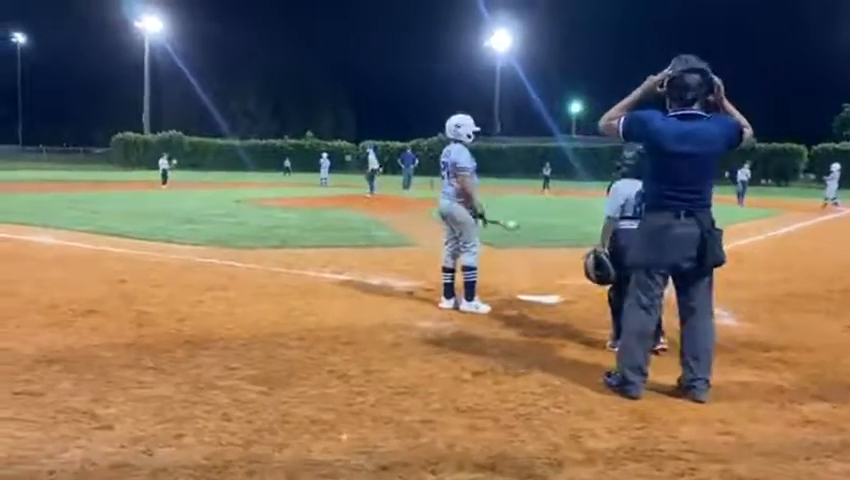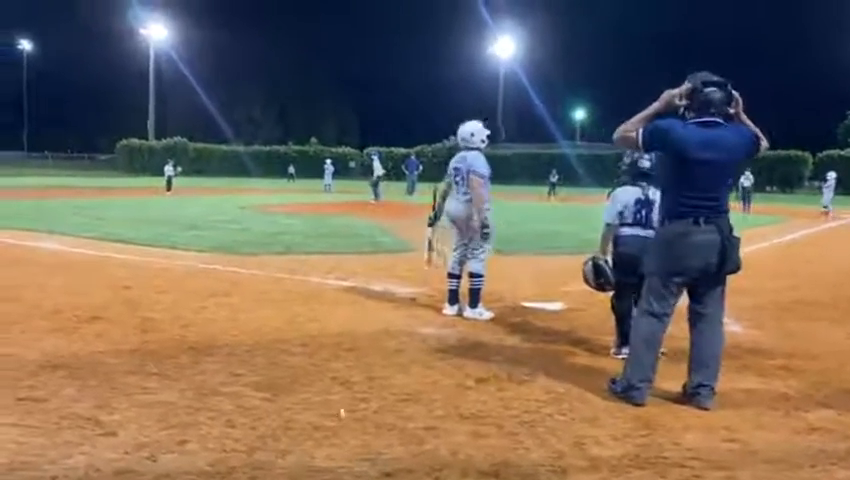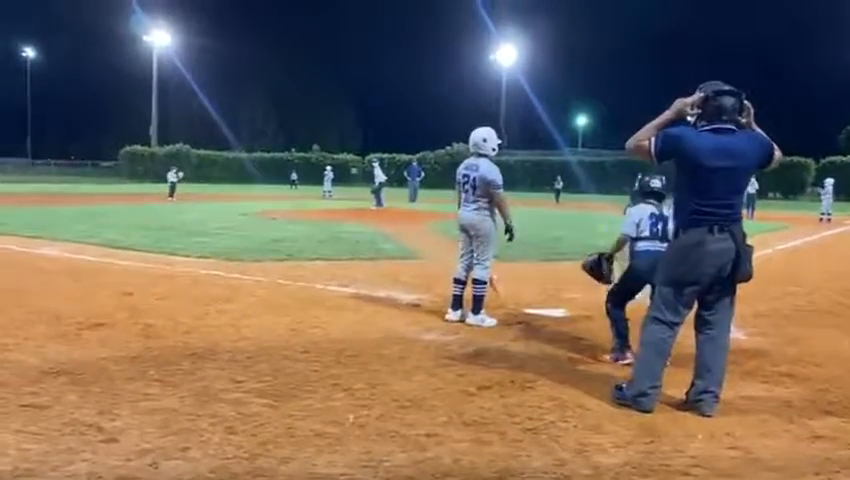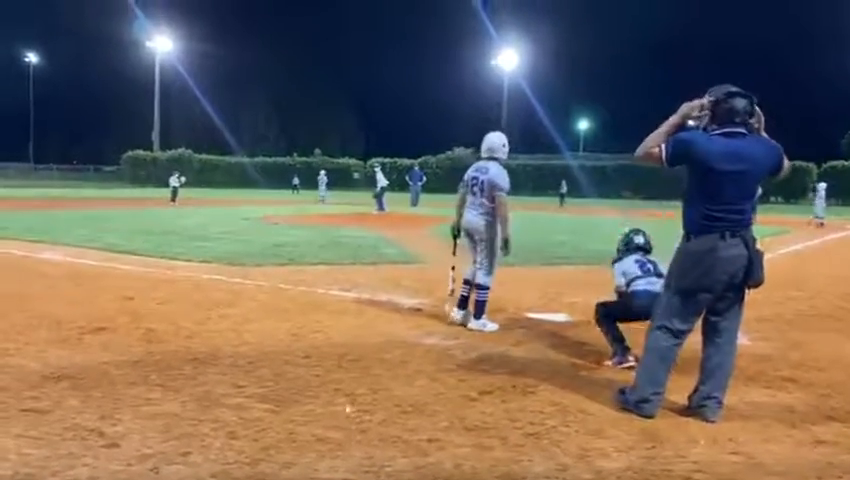
dt=0.5s
person 1, frame 1
left shoulder: (652, 123)
right shoulder: (719, 128)
left elbow: (606, 124)
right elbow: (747, 131)
left wrist: (642, 90)
right wrist: (723, 101)
left hip: (659, 228)
right hip: (700, 230)
left knee: (642, 306)
right knee: (698, 309)
left ankle: (630, 379)
right ankle: (697, 383)
person 1, frame 2
left shoulder: (671, 130)
right shoulder: (738, 137)
left elbow: (621, 136)
right elbow: (761, 144)
left wrist: (659, 105)
right wrist: (740, 116)
left hip: (677, 236)
right hip: (717, 237)
left knee: (652, 312)
right knee: (709, 316)
left ankle: (635, 385)
right ankle: (702, 390)
person 1, frame 3
left shoulder: (684, 138)
right shoulder: (751, 144)
left elbow: (633, 146)
right elbow: (776, 155)
left wrist: (671, 114)
right wrist: (752, 125)
left hip: (691, 244)
right hip: (730, 245)
left knee: (662, 320)
right knee: (715, 324)
left ankle: (641, 392)
right ankle: (706, 397)
person 1, frame 4
left shoulder: (696, 142)
right shoulder: (763, 150)
left elbow: (643, 153)
right elbow: (783, 167)
left wrist: (678, 118)
right wrist: (761, 133)
left hip: (702, 250)
right hip: (741, 251)
left knee: (669, 325)
right knee: (723, 330)
left ankle: (644, 397)
right ankle: (709, 402)
person 2, frame 1
left shoulder: (446, 152)
right shoulder: (461, 152)
right elbow: (465, 185)
left wrist: (473, 205)
right wrist: (477, 207)
left hip: (446, 204)
right hip: (460, 206)
left knee: (450, 249)
right knee: (470, 250)
left ankle: (448, 297)
right ankle: (469, 301)
person 2, frame 2
left shoulder: (456, 159)
right shoulder: (477, 158)
left elbow: (445, 189)
right elbow: (477, 190)
left wrist: (436, 212)
right wrist: (483, 219)
left hip: (454, 209)
right hip: (471, 212)
left knee: (458, 255)
right knee: (477, 256)
left ankle: (452, 304)
right ankle: (473, 307)
person 2, frame 3
left shoulder: (463, 166)
right shoulder: (490, 168)
right elbow: (499, 200)
right wrist: (509, 223)
left hip: (463, 216)
right hip: (482, 219)
left knee: (464, 261)
right knee: (482, 264)
left ankle: (455, 309)
right ankle: (476, 314)
person 2, frame 4
left shoulder: (473, 168)
right shoulder: (499, 172)
left elbow: (461, 197)
right elbow: (501, 206)
left wrist: (457, 221)
right wrist: (505, 234)
left hip: (468, 220)
right hip: (485, 223)
left knee: (476, 265)
right knee: (486, 268)
left ankle: (460, 309)
right ankle: (478, 319)
person 3, frame 1
left shoulder: (621, 185)
left elbow: (611, 219)
left wrist: (602, 246)
left hip: (624, 240)
left knee: (620, 289)
left ankle: (620, 337)
right ankle: (657, 336)
person 3, frame 2
left shoulder: (621, 193)
right shoulder: (659, 195)
left elbow: (610, 227)
left wrist: (602, 252)
left hip: (626, 247)
right hip: (650, 247)
left knee: (623, 296)
left ankle: (623, 345)
person 3, frame 3
left shoulder: (637, 210)
right shoulder: (669, 215)
left elbow: (625, 237)
left wrist: (610, 253)
left hip: (643, 261)
left knee: (615, 301)
left ankle: (622, 349)
person 3, frame 4
left shoulder: (622, 263)
right shoulder: (654, 262)
left elbow: (620, 287)
left wrist: (622, 306)
left hip: (640, 302)
left knee: (603, 310)
left ankle: (622, 354)
